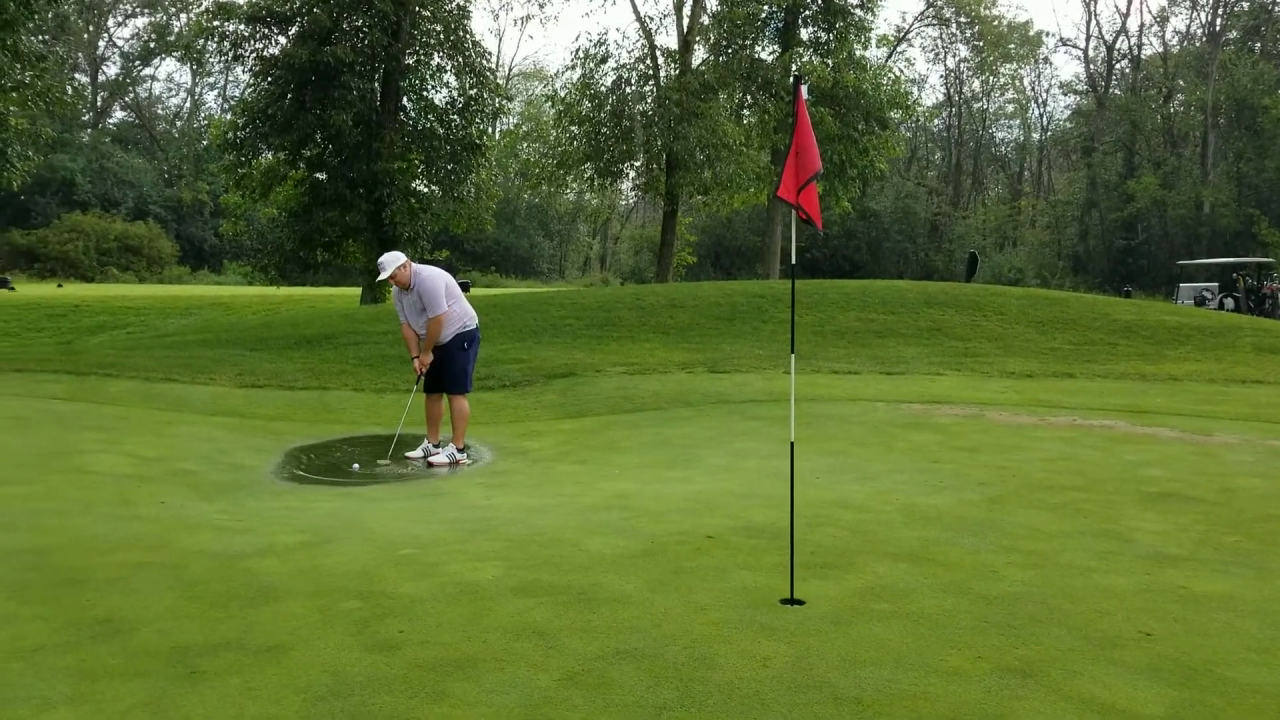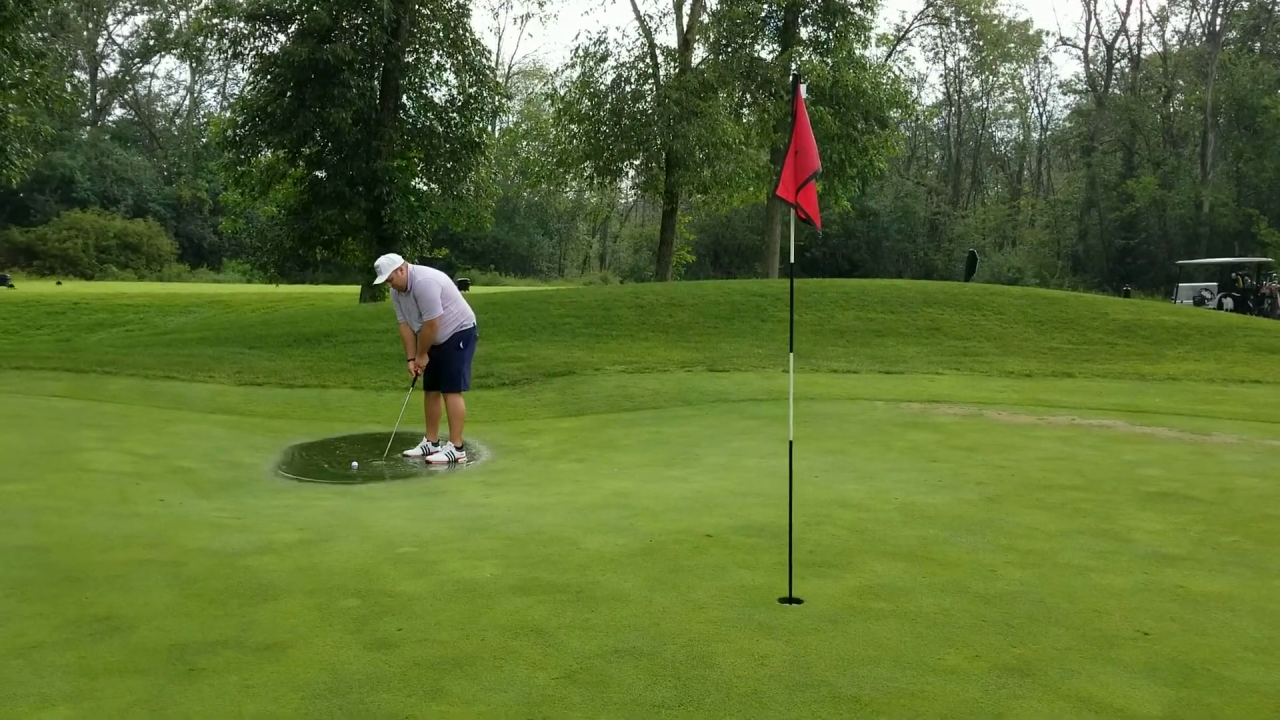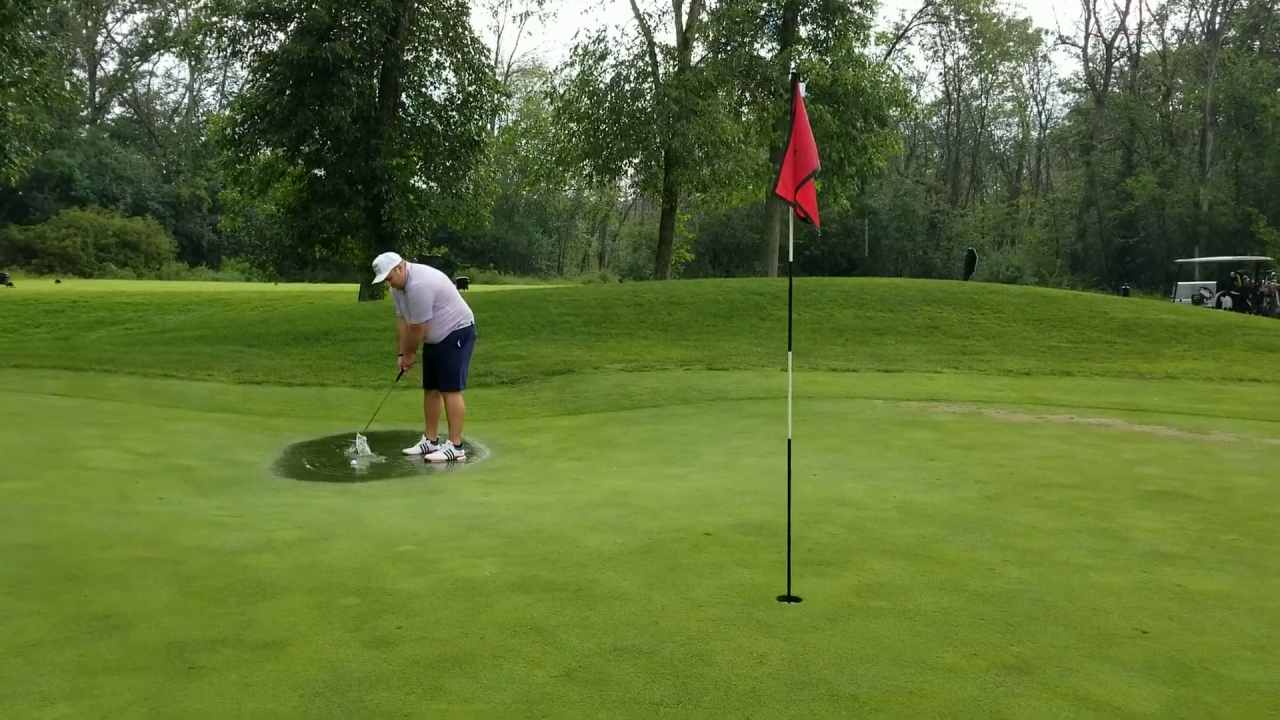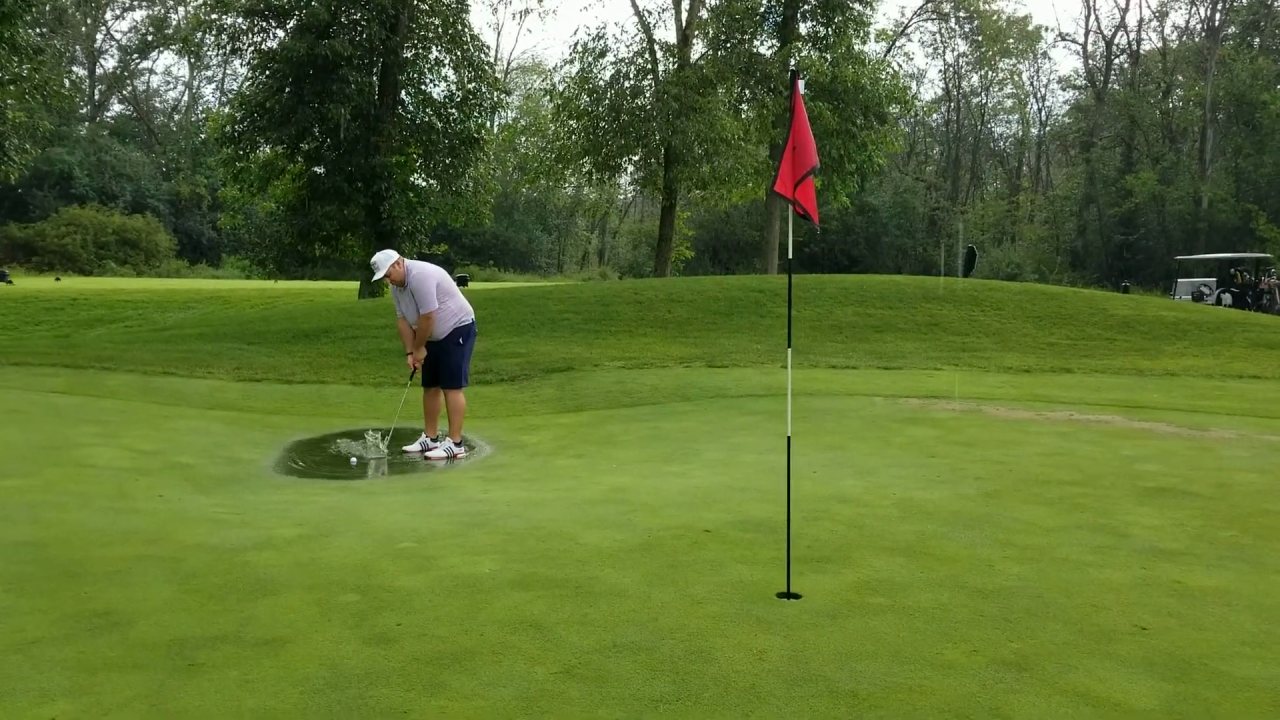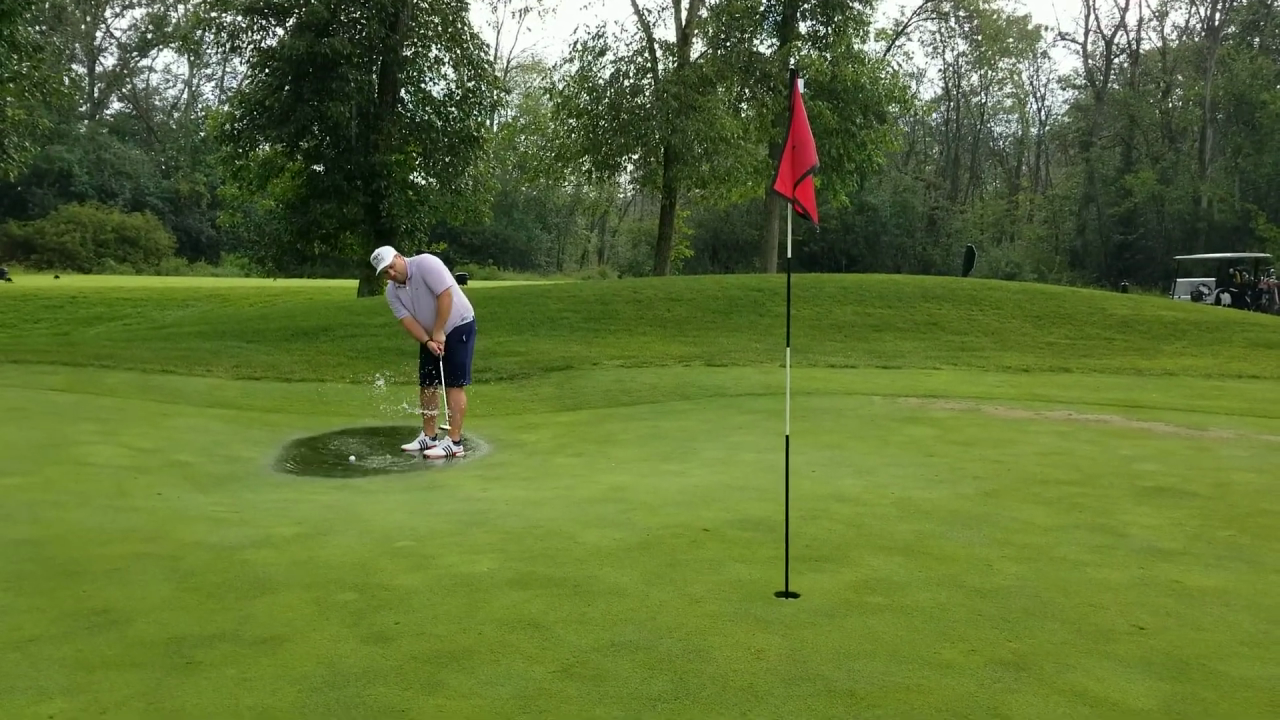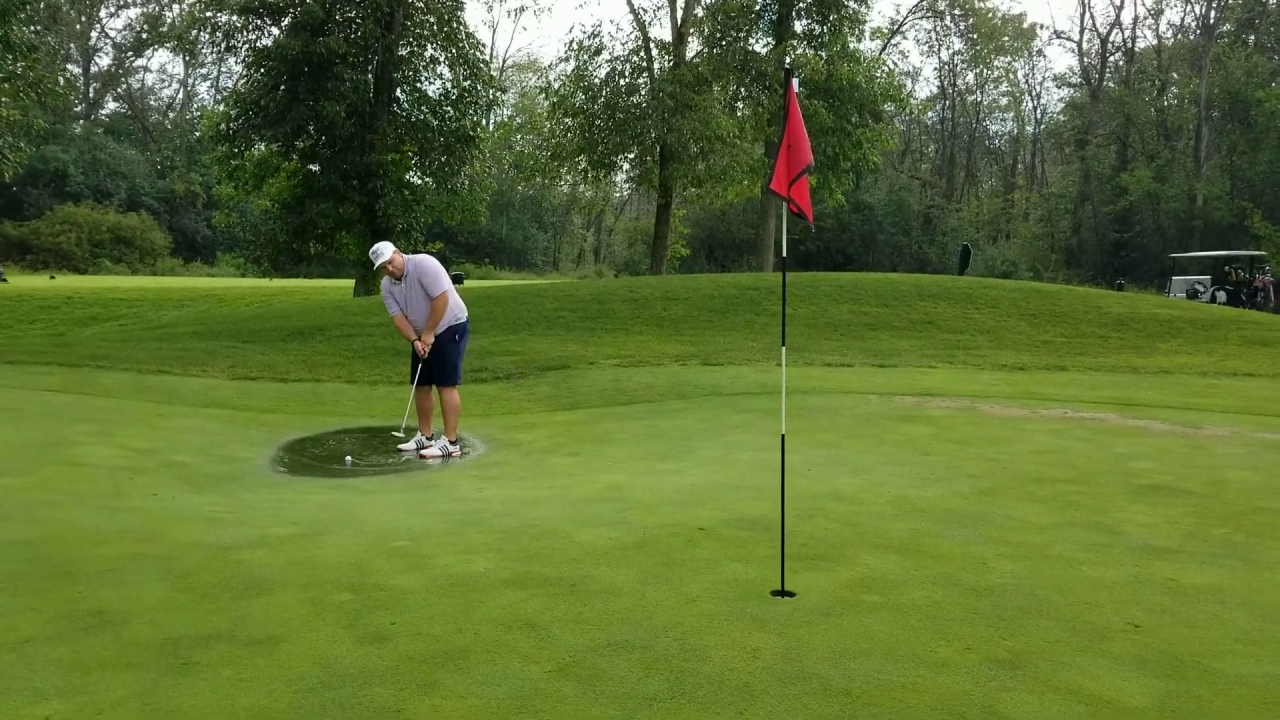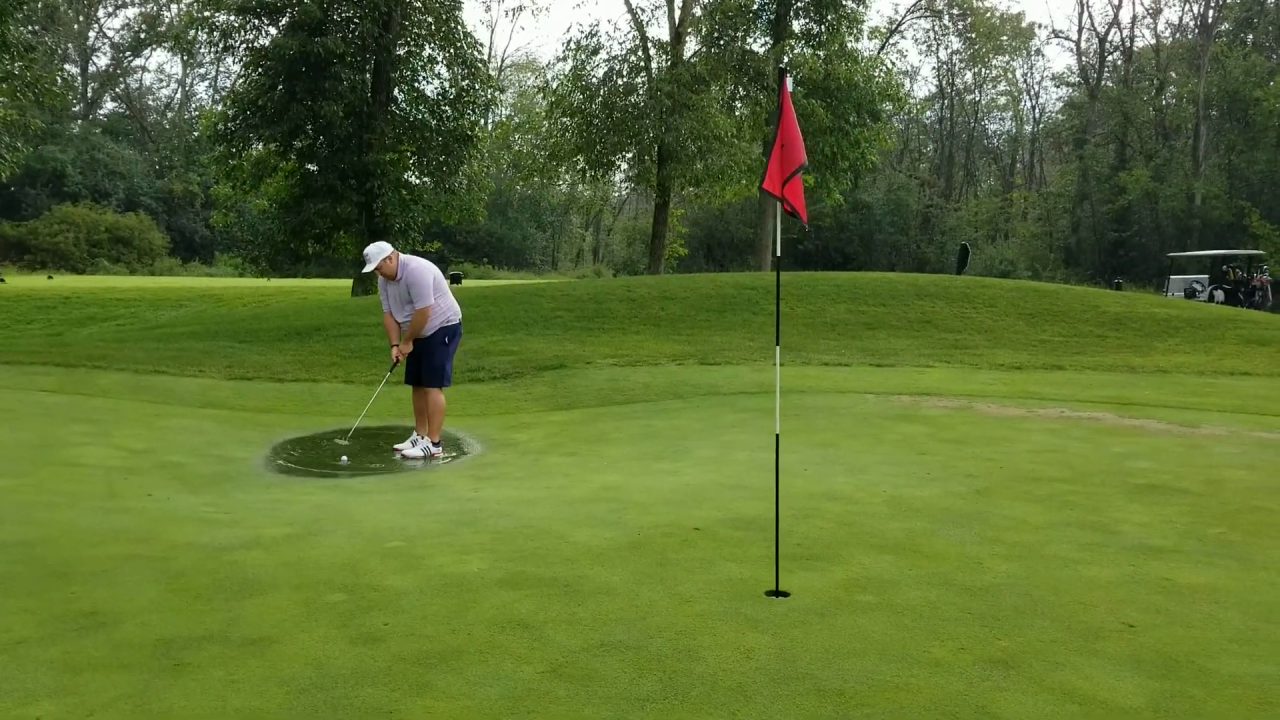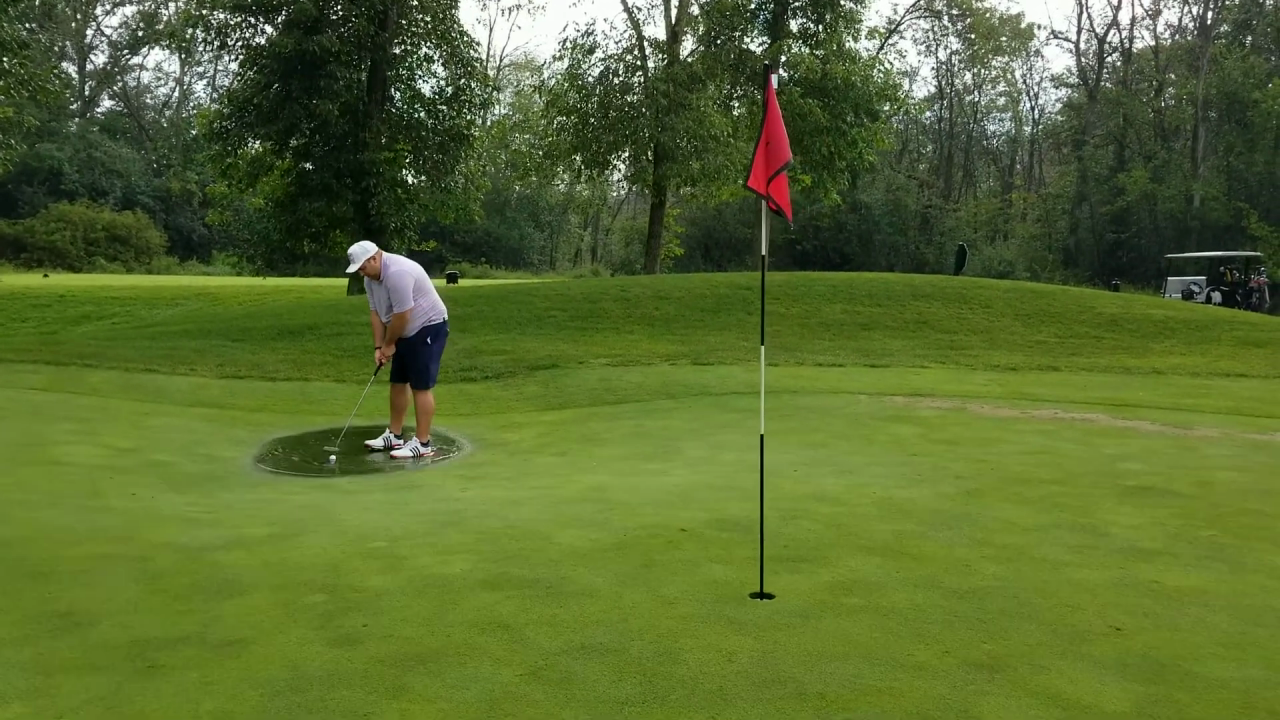
dt=0.4s
person 1, frame 1
left shoulder: (429, 279)
right shoulder: (398, 292)
left elbow: (437, 320)
right elbow: (407, 326)
left wrist: (426, 352)
right wrist: (415, 357)
left hip: (461, 335)
right hip: (436, 343)
left knee: (456, 392)
right knee: (432, 392)
left ankle: (458, 450)
right ankle: (432, 444)
person 1, frame 2
left shoulder: (425, 282)
right shoulder: (397, 291)
left elbow: (431, 324)
right elbow: (405, 325)
left wrist: (422, 355)
right wrist: (411, 358)
left hip: (459, 334)
right hip: (436, 340)
left knee: (451, 391)
right knee: (431, 390)
left ankle: (456, 448)
right ankle: (431, 443)
person 1, frame 3
left shoulder: (420, 284)
right shoulder: (398, 286)
left elbow: (418, 327)
right elbow: (402, 320)
left wrist: (410, 354)
right wrist: (402, 353)
left hip: (457, 333)
right hip: (434, 339)
left knee: (450, 389)
right knee: (431, 389)
left ankle: (455, 446)
right ankle: (430, 441)
person 1, frame 4
left shoulder: (420, 276)
right shoulder: (397, 285)
left elbow: (427, 318)
right elbow: (403, 320)
left wrist: (420, 349)
right wrist: (410, 353)
left hip: (458, 330)
right hip: (434, 337)
left knee: (452, 387)
right knee: (430, 387)
left ankle: (455, 443)
right ankle: (430, 438)
person 1, frame 5
left shoulder: (425, 264)
right shoulder: (392, 291)
left elbow: (445, 295)
right elbow: (407, 320)
left wrist: (439, 332)
right wrist: (428, 341)
left hip: (458, 328)
right hip: (431, 336)
left knee: (454, 385)
right knee: (427, 385)
left ankle: (454, 442)
right ankle: (429, 436)
person 1, frame 6
left shoulder: (424, 264)
right shoulder: (387, 285)
left elbow: (441, 298)
right elbow: (397, 317)
left wrist: (428, 333)
right wrist: (415, 340)
left hip: (450, 329)
right hip: (422, 336)
left knee: (446, 385)
right knee: (421, 385)
left ankle: (450, 442)
right ankle: (425, 436)
person 1, frame 7
left shoulder: (417, 270)
right shoulder: (384, 280)
left elbow: (423, 312)
right elbow: (388, 314)
left wrist: (406, 341)
right wrist: (395, 345)
left hip: (442, 329)
right hip: (418, 335)
left knee: (432, 386)
right knee: (418, 386)
left ankle: (433, 444)
right ankle: (420, 435)
person 1, frame 8
left shoulder: (398, 272)
right shoulder: (371, 278)
left elbow: (401, 316)
right elbow: (376, 313)
left wrist: (388, 344)
right wrist: (378, 347)
left hip: (428, 328)
right hip: (406, 332)
left knee: (421, 387)
right knee: (398, 383)
left ankle: (422, 443)
right ankle: (394, 435)
